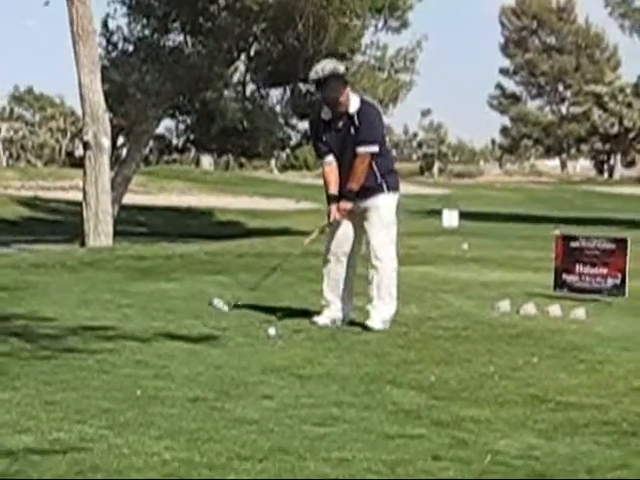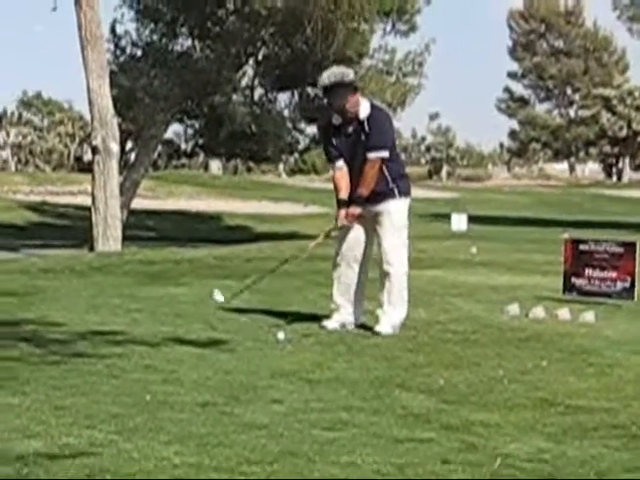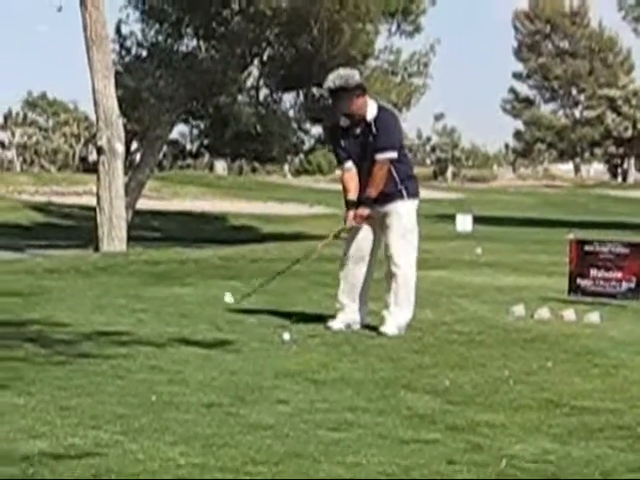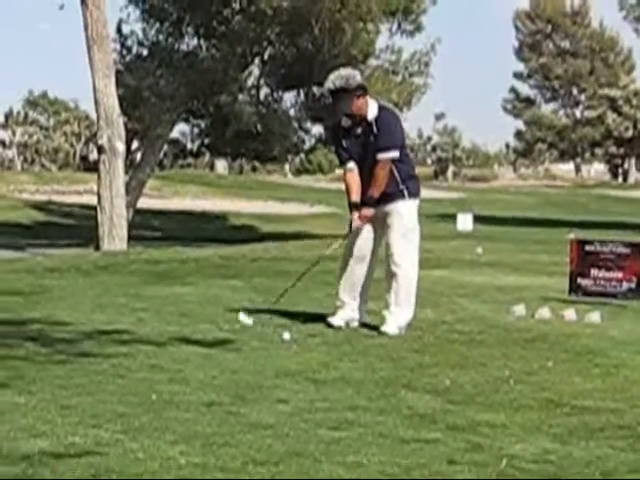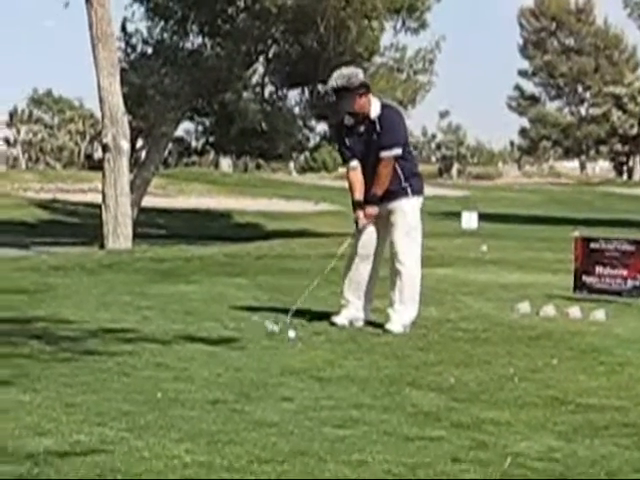
dt=0.1s
person 1, frame 1
left shoulder: (367, 112)
right shoulder: (319, 122)
left elbow: (364, 158)
right elbow: (328, 163)
left wrist: (347, 196)
right wrist: (333, 199)
left hip: (379, 192)
right hip: (346, 197)
left knee: (381, 251)
right knee: (336, 252)
left ankle: (381, 313)
right ankle: (336, 309)
person 1, frame 2
left shoulder: (377, 117)
right shoulder: (330, 127)
left elbow: (373, 163)
right elbow: (339, 167)
left wrist: (357, 201)
right wrist: (343, 204)
left hip: (390, 196)
right hip: (357, 201)
left knee: (392, 257)
right knee: (346, 256)
left ankle: (391, 317)
right ankle: (346, 313)
person 1, frame 3
left shoulder: (385, 118)
right shoulder: (339, 128)
left elbow: (382, 165)
right elbow: (348, 169)
left wrist: (365, 202)
right wrist: (351, 205)
left hip: (398, 197)
right hip: (365, 202)
left knee: (400, 258)
right knee: (354, 256)
left ankle: (397, 318)
right ankle: (351, 313)
person 1, frame 4
left shoulder: (386, 118)
right shoulder: (340, 128)
left elbow: (384, 165)
right elbow: (350, 169)
left wrist: (369, 203)
right wrist: (355, 206)
left hip: (400, 197)
right hip: (367, 202)
left knee: (400, 258)
right knee: (356, 254)
left ankle: (397, 318)
right ankle: (349, 311)
person 1, frame 5
left shoulder: (389, 116)
right shoulder: (344, 127)
left elbow: (387, 163)
right elbow: (353, 168)
left wrist: (372, 201)
right wrist: (359, 205)
left hip: (403, 194)
right hip: (370, 200)
left knee: (404, 256)
right knee: (360, 253)
left ankle: (402, 316)
right ankle: (354, 310)
